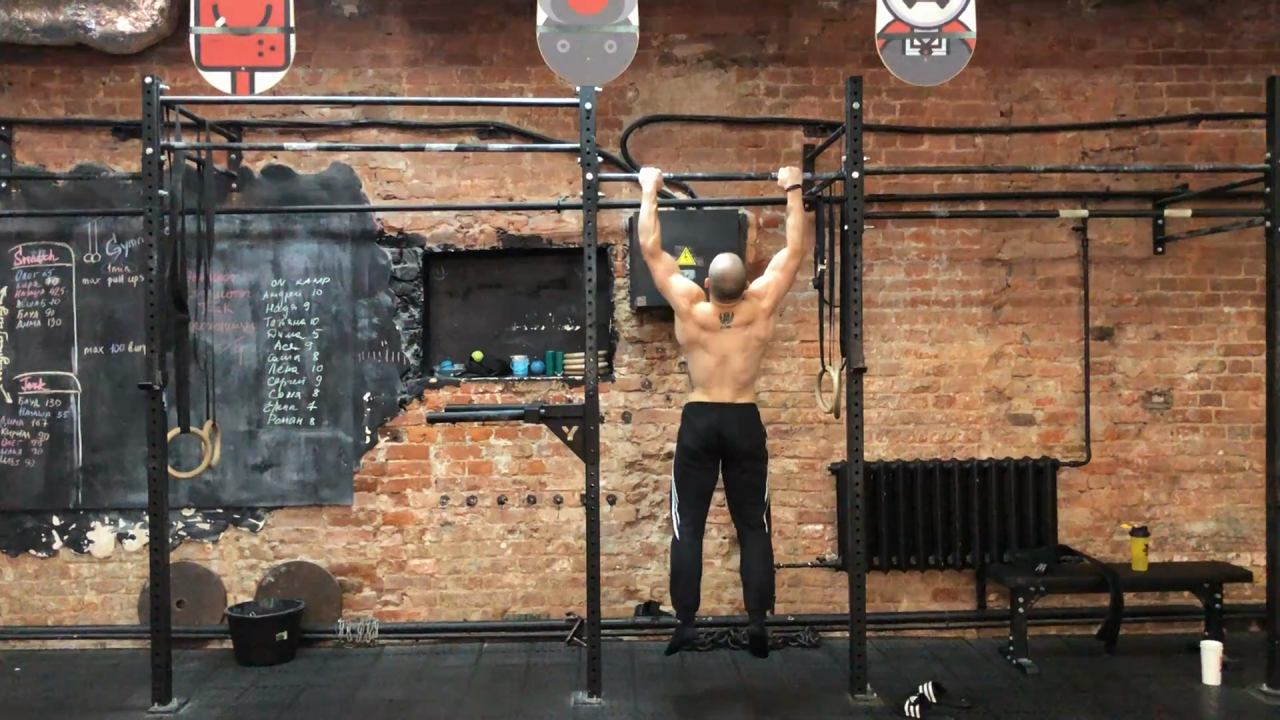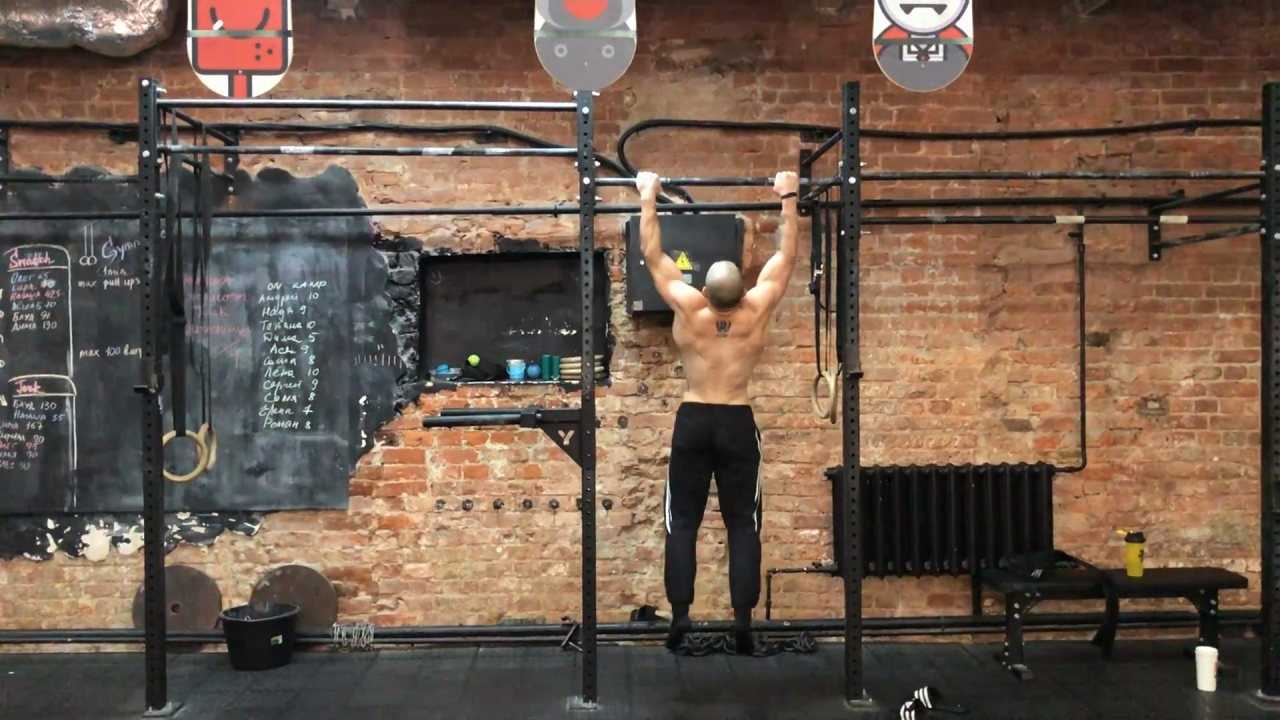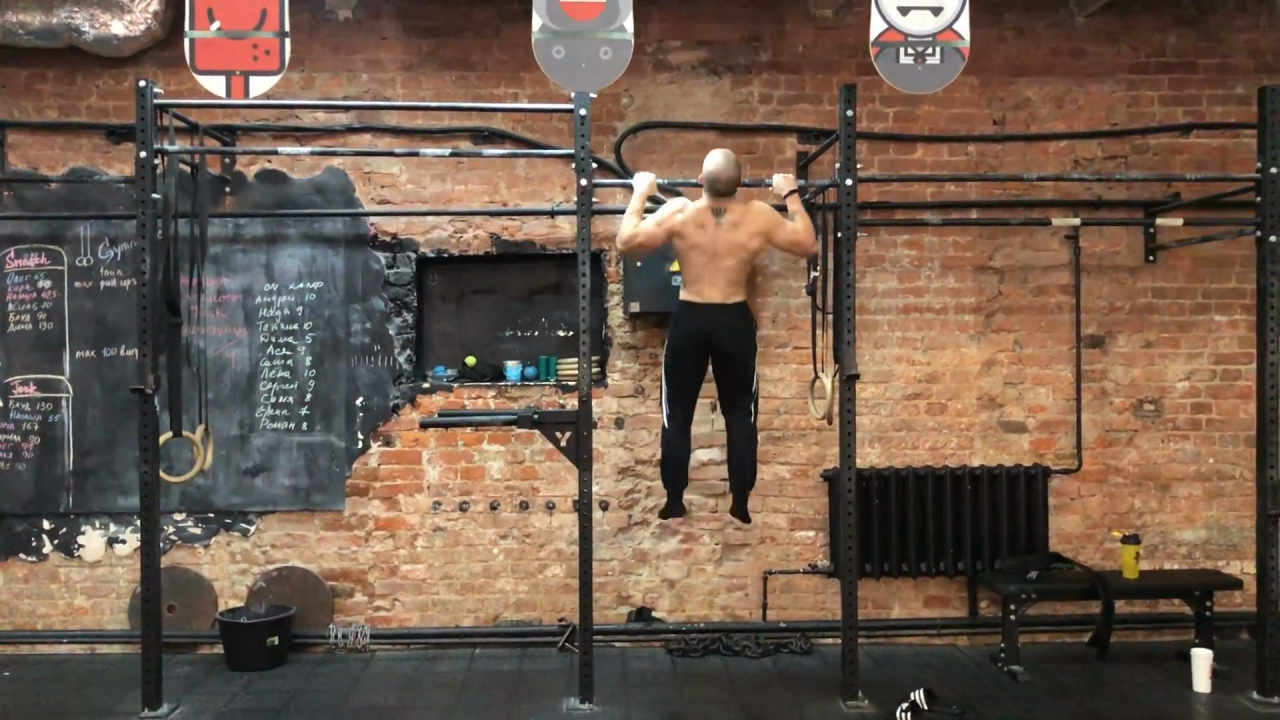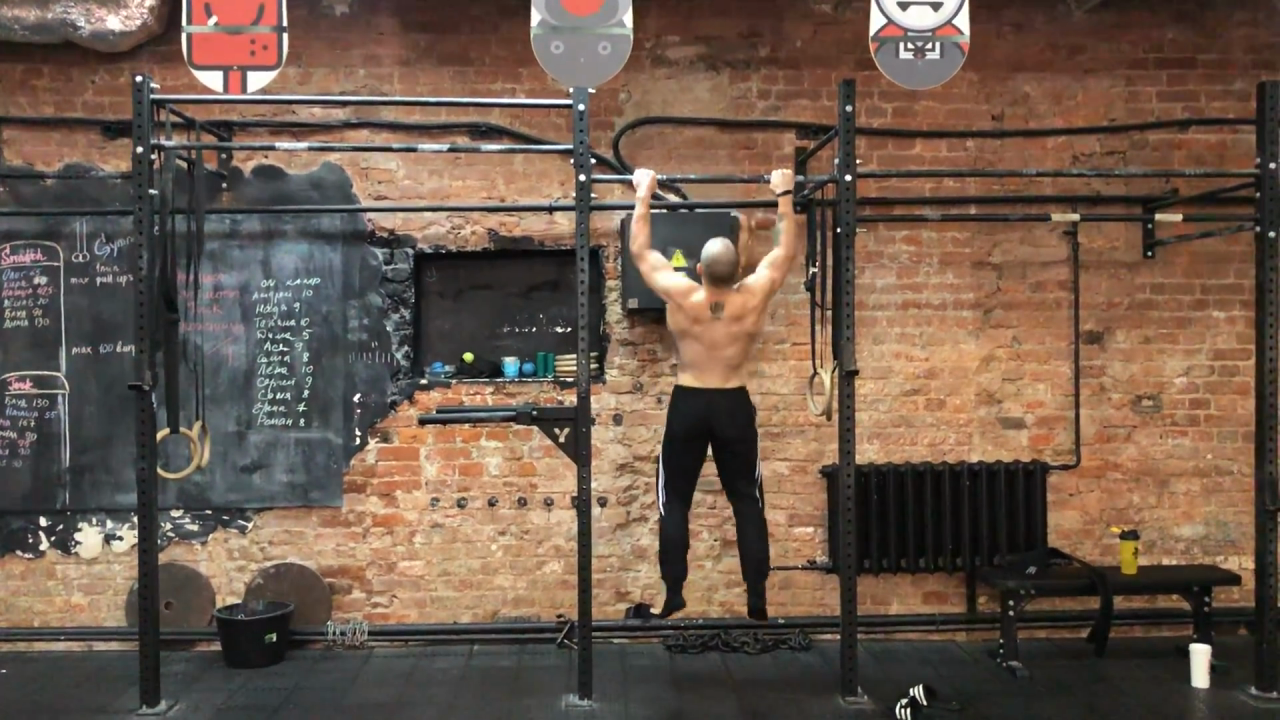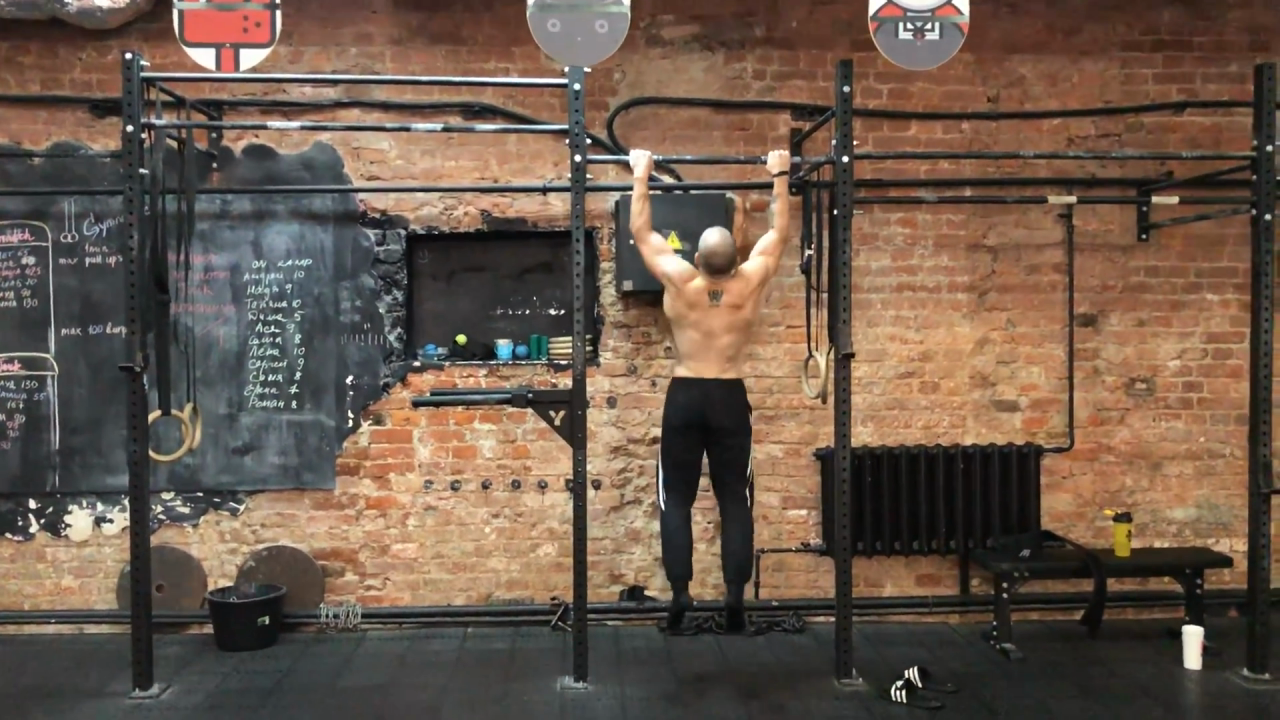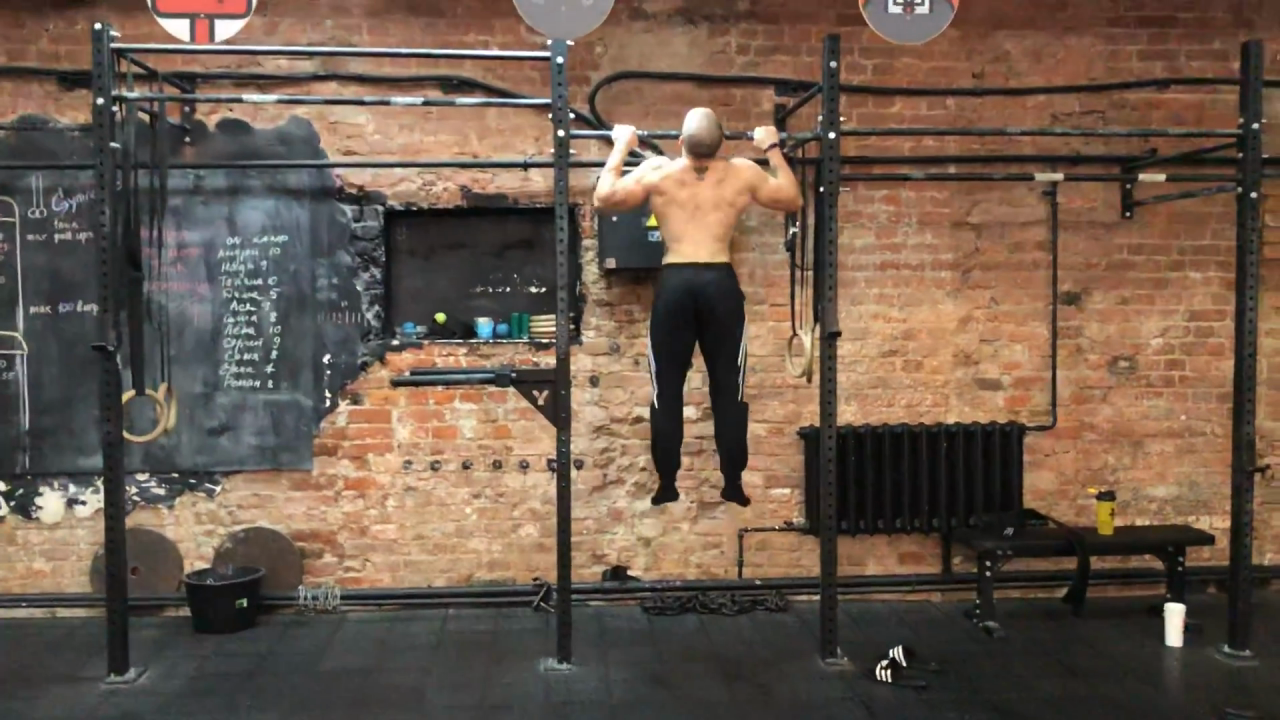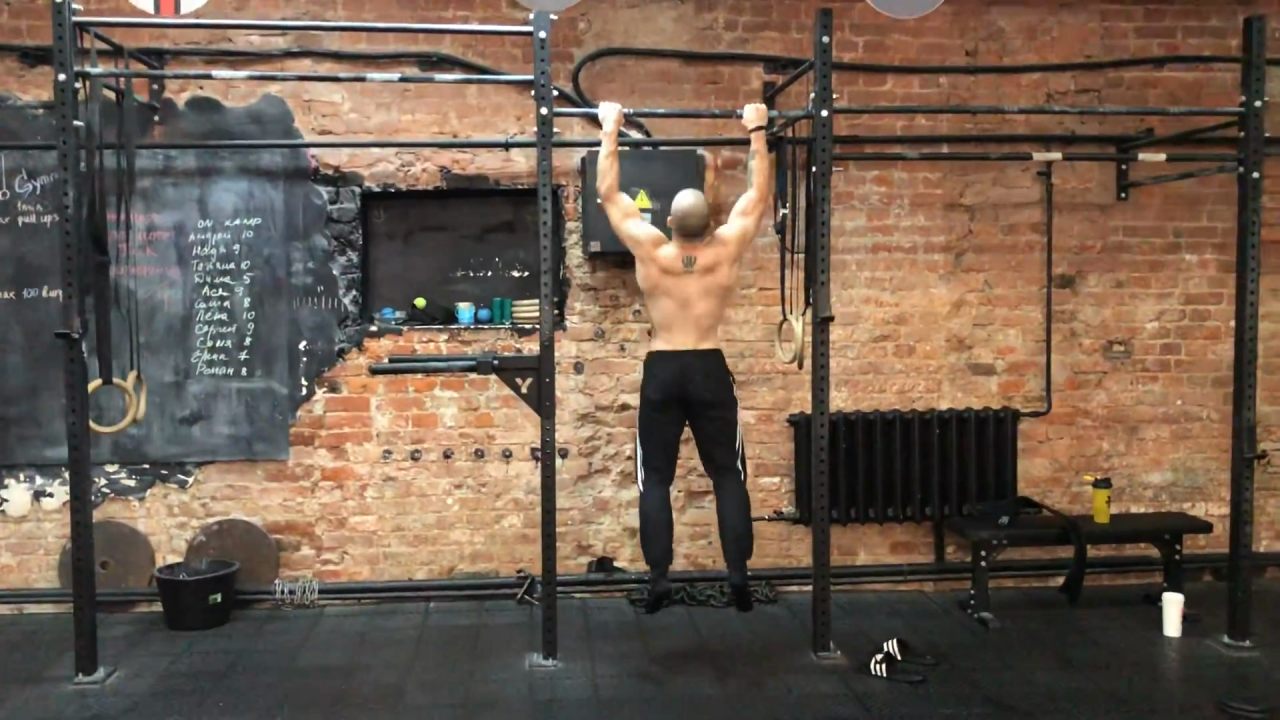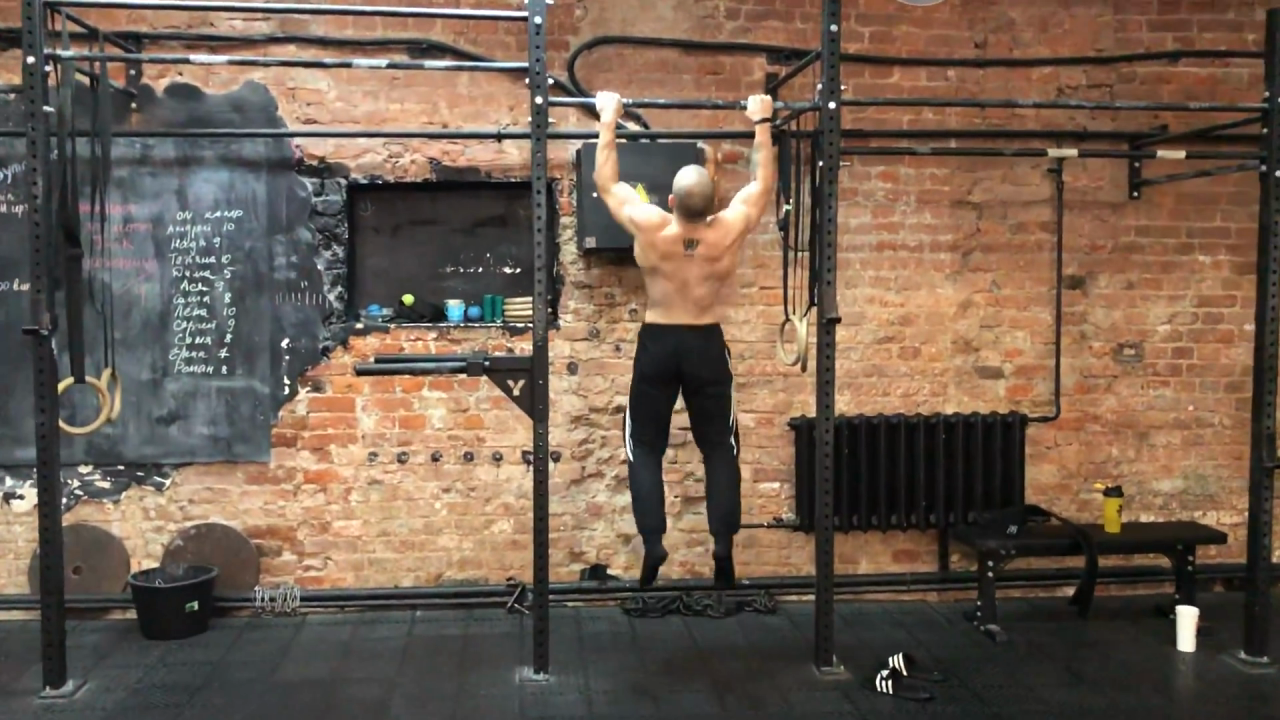
dt=0.4s
person 1, frame 1
left shoulder: (688, 306)
right shoulder: (762, 307)
left elbow: (650, 247)
right elbow: (796, 248)
left wrist: (649, 190)
right wrist: (793, 189)
left hip: (699, 422)
right hip: (745, 423)
left knee: (688, 525)
right knee: (753, 526)
left ankle: (686, 620)
right ankle: (757, 621)
person 1, frame 2
left shoulder: (687, 312)
right shoulder: (756, 314)
left elbow: (653, 256)
right elbow: (785, 255)
left wrist: (648, 198)
right wrist: (788, 197)
left hip: (693, 422)
right hip: (738, 425)
left knee: (682, 523)
right knee: (743, 525)
left ankle: (680, 613)
right ankle: (743, 618)
person 1, frame 3
left shoulder: (679, 213)
right shoulder: (760, 217)
left elbow: (625, 242)
right elbow: (808, 245)
left wrist: (640, 194)
right wrist: (791, 194)
left hip: (689, 320)
right hip: (735, 321)
left knee: (677, 413)
right knee: (740, 413)
person 1, frame 4
left shoulder: (680, 296)
right shoulder: (755, 297)
left elbow: (639, 250)
right elbow: (788, 248)
left wrist: (643, 194)
right wrist: (784, 193)
left hip: (687, 407)
right hip: (734, 407)
left knee: (674, 502)
right knee: (747, 502)
left ankle: (674, 594)
right ankle: (756, 597)
person 1, frame 5
left shoulder: (678, 283)
right shoulder: (751, 284)
left elbow: (641, 231)
right elbow: (778, 231)
left wrist: (640, 175)
right wrist: (780, 175)
left hip: (684, 398)
right hip: (729, 399)
left knee: (676, 501)
right knee: (735, 502)
left ankle: (680, 591)
right ankle: (734, 595)
person 1, frame 6
left shoulder: (657, 171)
right shoulder: (744, 173)
left elbow: (602, 199)
right elbow: (794, 200)
left wrist: (621, 147)
right wrist: (773, 149)
left hip: (674, 283)
right hip: (721, 283)
left knee: (667, 390)
right knee: (728, 387)
left ankle: (667, 483)
right ankle: (733, 482)
person 1, frame 7
left shoulder: (649, 251)
right shoulder: (728, 250)
left elbow: (608, 192)
right elbow: (760, 192)
left wrist: (610, 130)
right wrist: (757, 130)
left hip: (662, 373)
right hip: (710, 372)
left knee: (654, 480)
right knee: (727, 476)
left ankle: (659, 577)
right ankle: (738, 573)
person 1, frame 8
left shoulder: (650, 229)
right shoulder: (729, 233)
left elbow: (604, 182)
right elbow: (764, 182)
left wrist: (608, 119)
right wrist: (762, 122)
left hip: (657, 345)
right hip: (706, 346)
left knee: (645, 451)
right knee: (719, 450)
left ankle: (652, 542)
right ankle: (723, 547)
